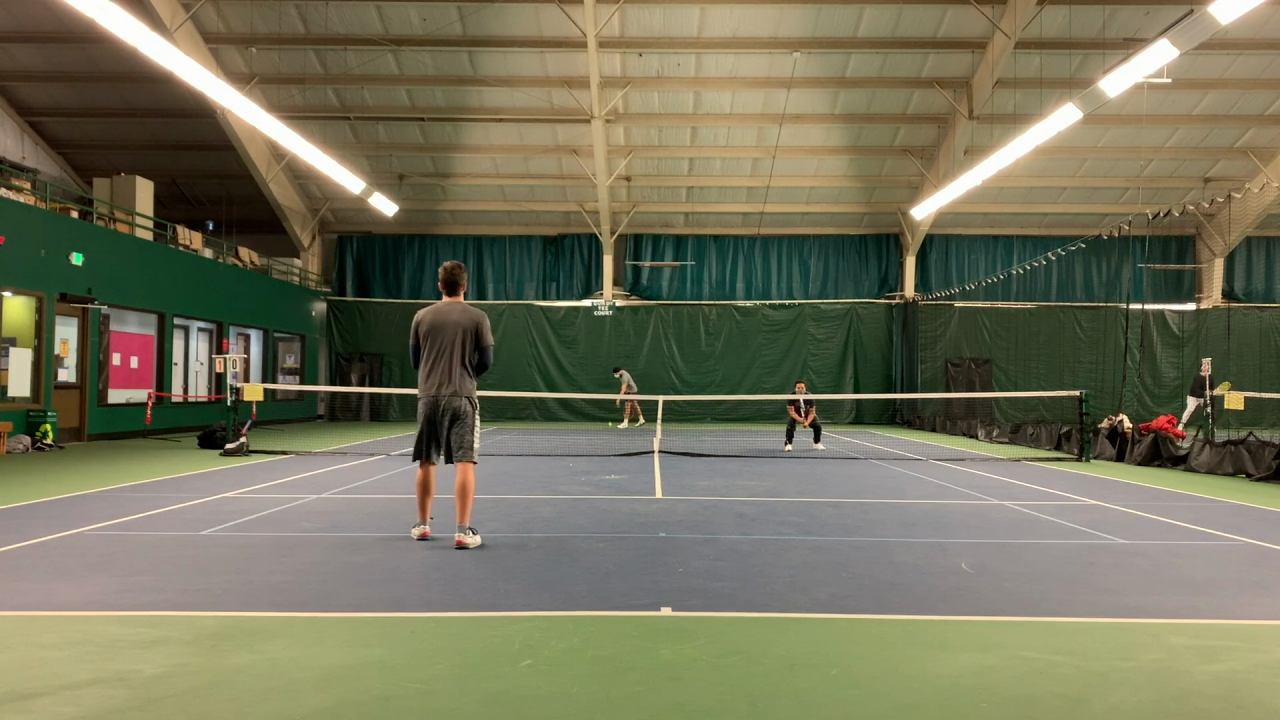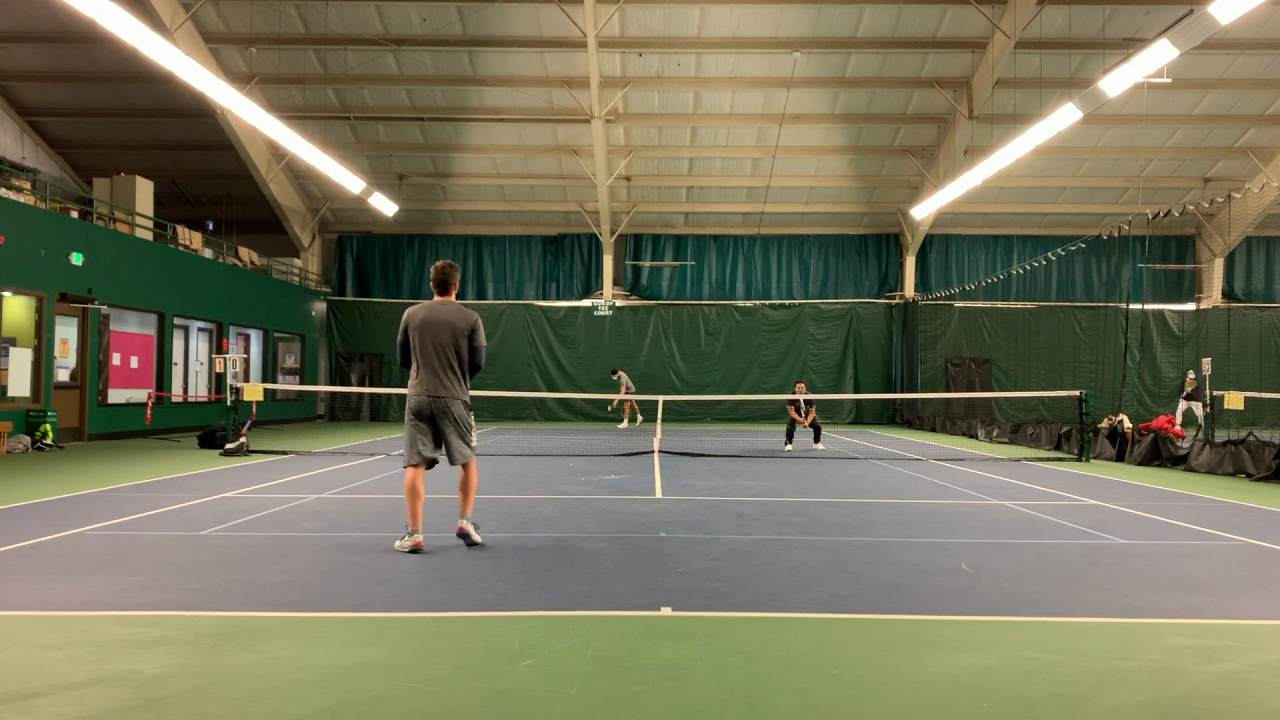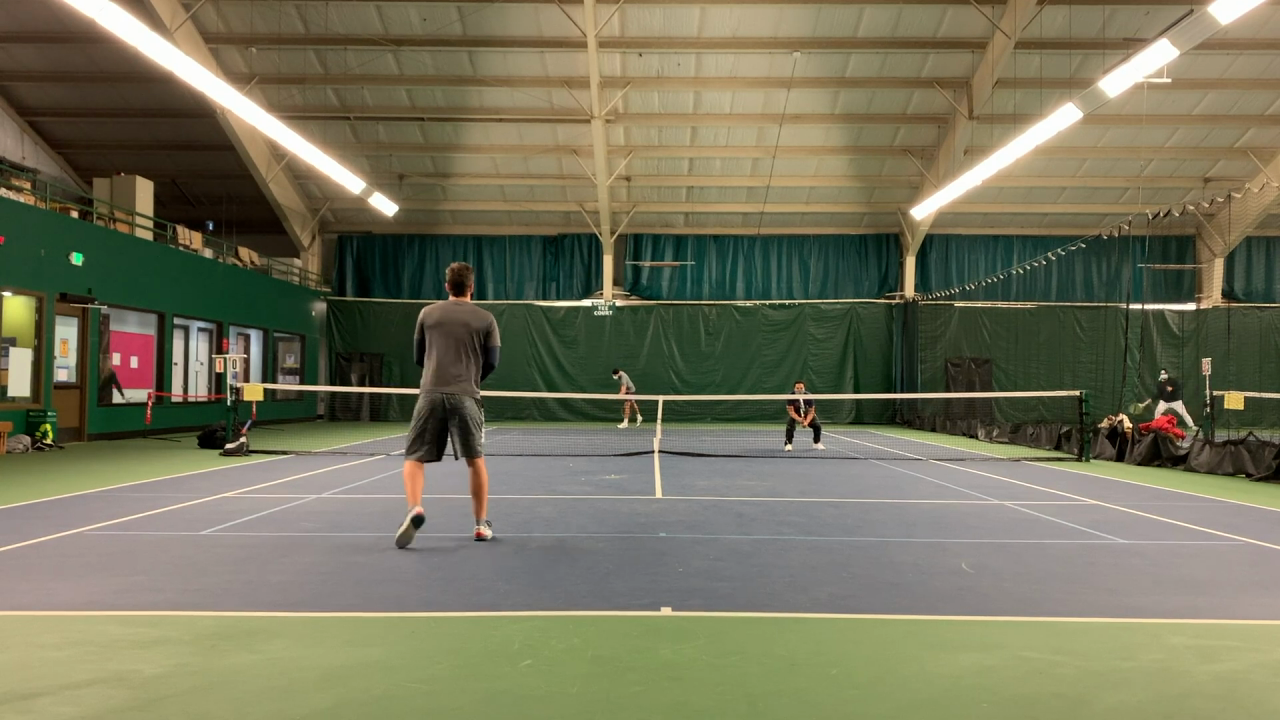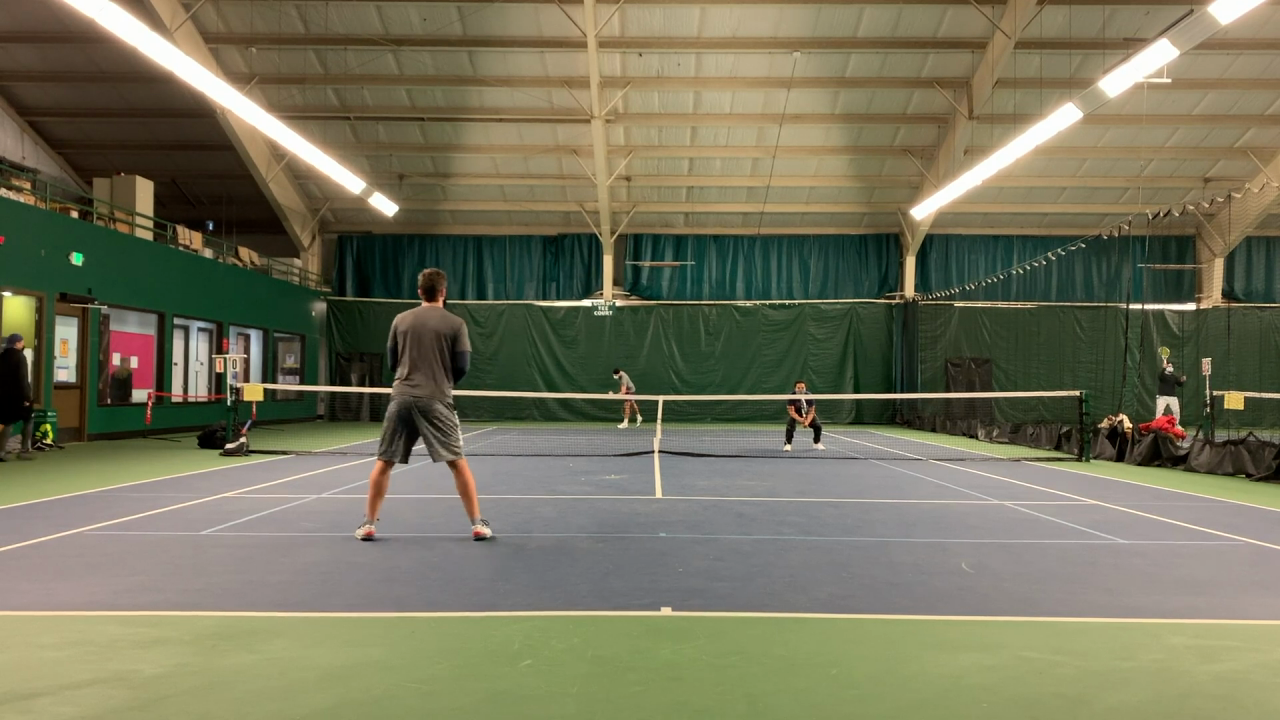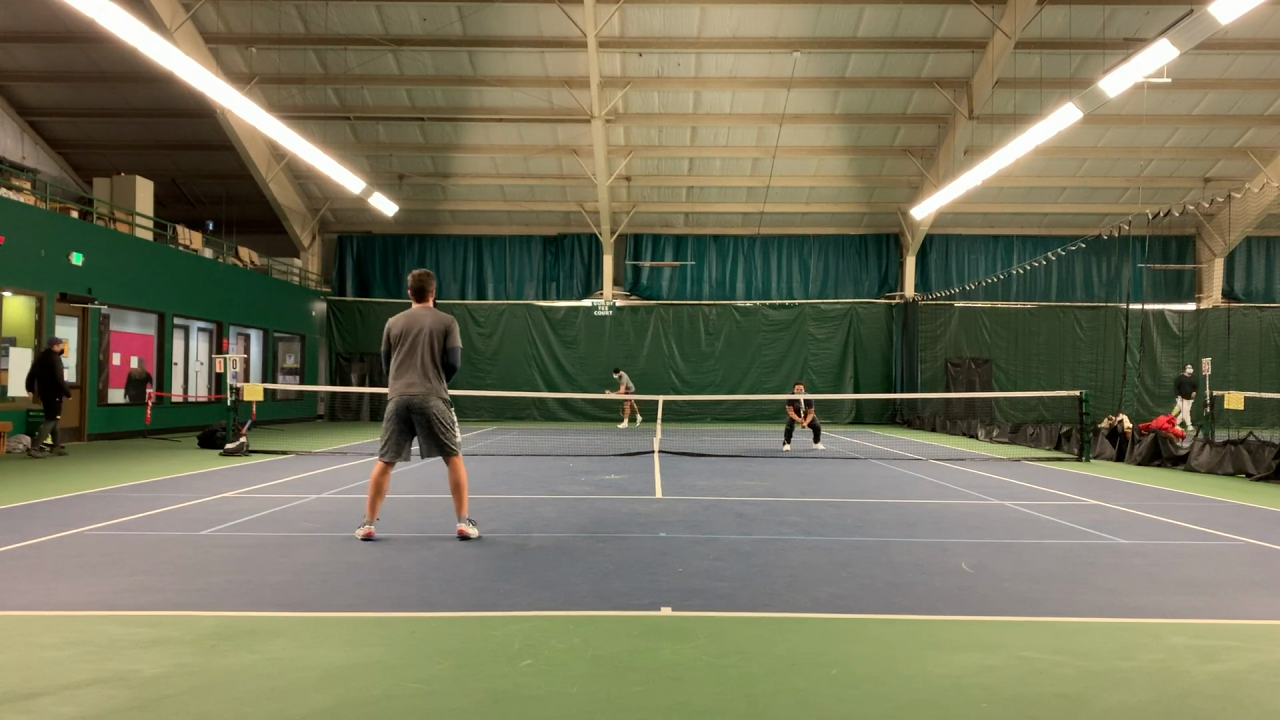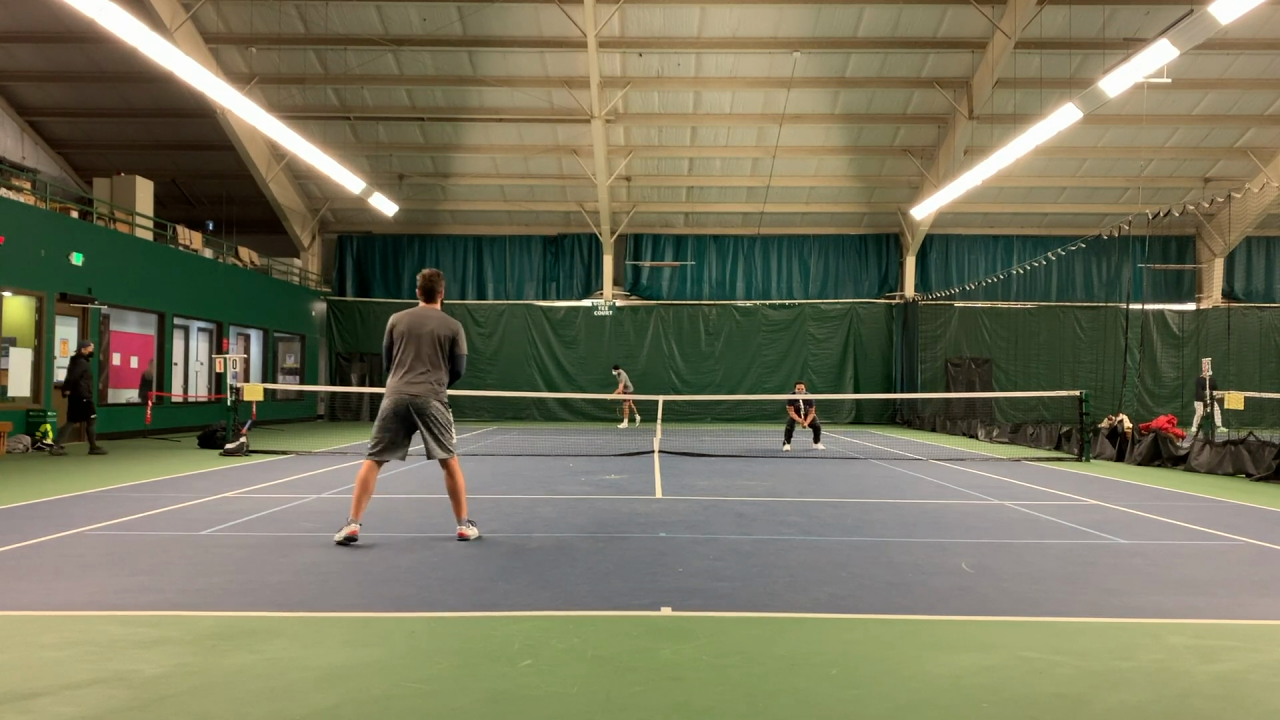
dt=0.5s
person 1, frame 1
left shoulder: (422, 316)
right shoulder: (478, 317)
left elbow: (415, 359)
right elbow: (486, 361)
left hip: (428, 397)
right hip: (461, 398)
left knee: (426, 463)
right knee: (464, 463)
left ankle: (422, 524)
right ankle: (463, 531)
person 1, frame 2
left shoulder: (411, 315)
right shoulder: (470, 318)
left elbow: (403, 358)
right elbow: (478, 362)
left hip: (419, 398)
right hip: (454, 398)
left knee: (415, 466)
right knee: (467, 462)
left ankle: (414, 533)
right ankle: (465, 521)
person 1, frame 3
left shoulder: (427, 314)
right shoulder: (486, 319)
left elbow: (419, 357)
right elbow: (492, 362)
left hip: (431, 395)
right hip: (465, 397)
left knee: (415, 458)
right knee: (475, 460)
left ankle: (415, 508)
right ankle: (481, 524)
person 1, frame 4
left shoulder: (400, 320)
right shoulder: (456, 324)
left elbow: (392, 362)
right elbow: (462, 366)
left hip: (402, 398)
right hip: (436, 400)
left knee: (384, 462)
right knee: (457, 462)
left ankle: (368, 524)
right ankle: (478, 523)
person 1, frame 5
left shoulder: (393, 323)
right shoulder: (446, 322)
left elbow: (387, 366)
right elbow: (454, 363)
left hip: (398, 398)
right hip: (432, 398)
left knee: (385, 462)
right knee: (454, 459)
left ankle: (368, 524)
right ankle: (463, 523)
person 1, frame 6
left shoulder: (396, 320)
right shoulder: (453, 327)
left elbow: (387, 362)
right elbow: (458, 370)
left hip: (396, 396)
right hip: (431, 399)
left knee: (373, 460)
right knee: (450, 461)
left ankle: (353, 524)
right ankle: (463, 525)
